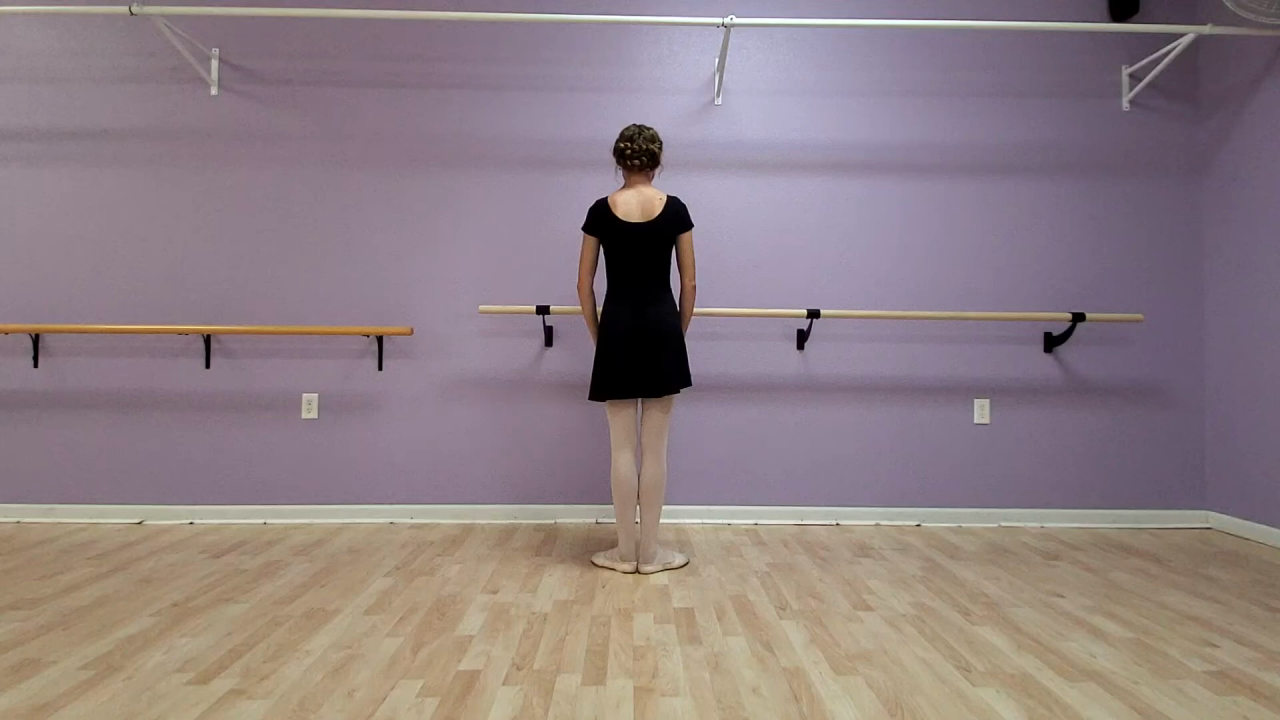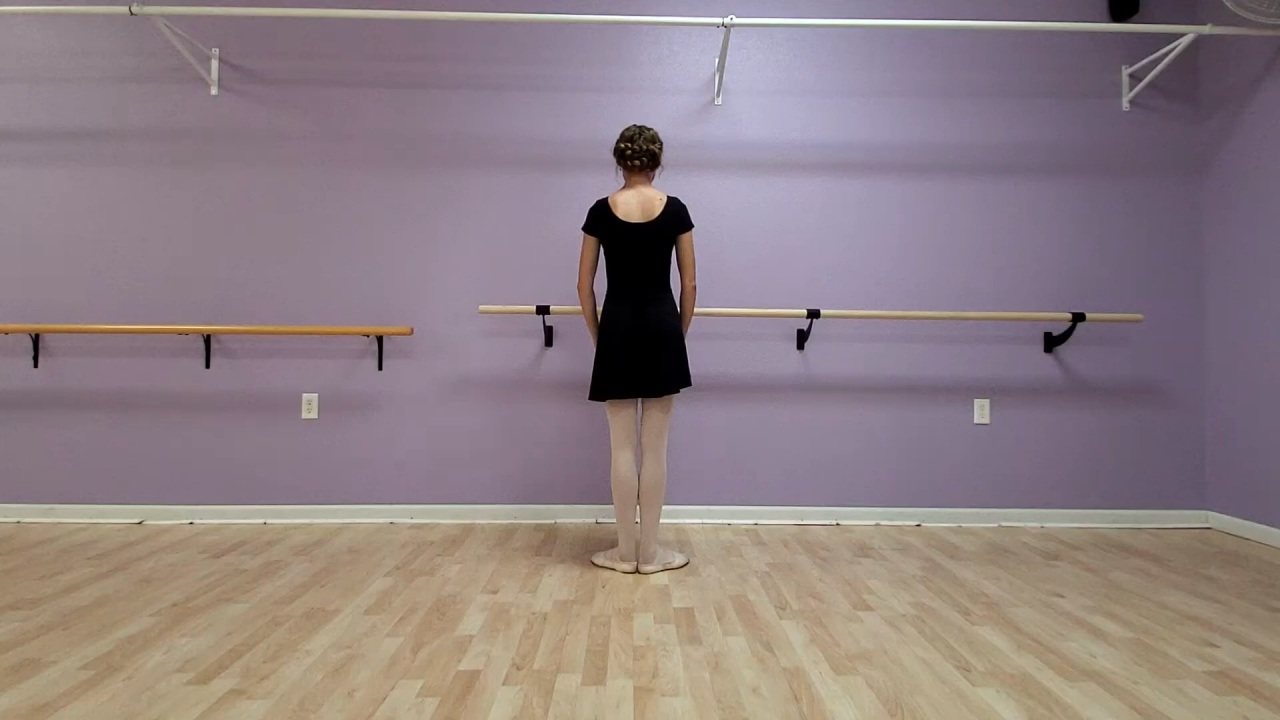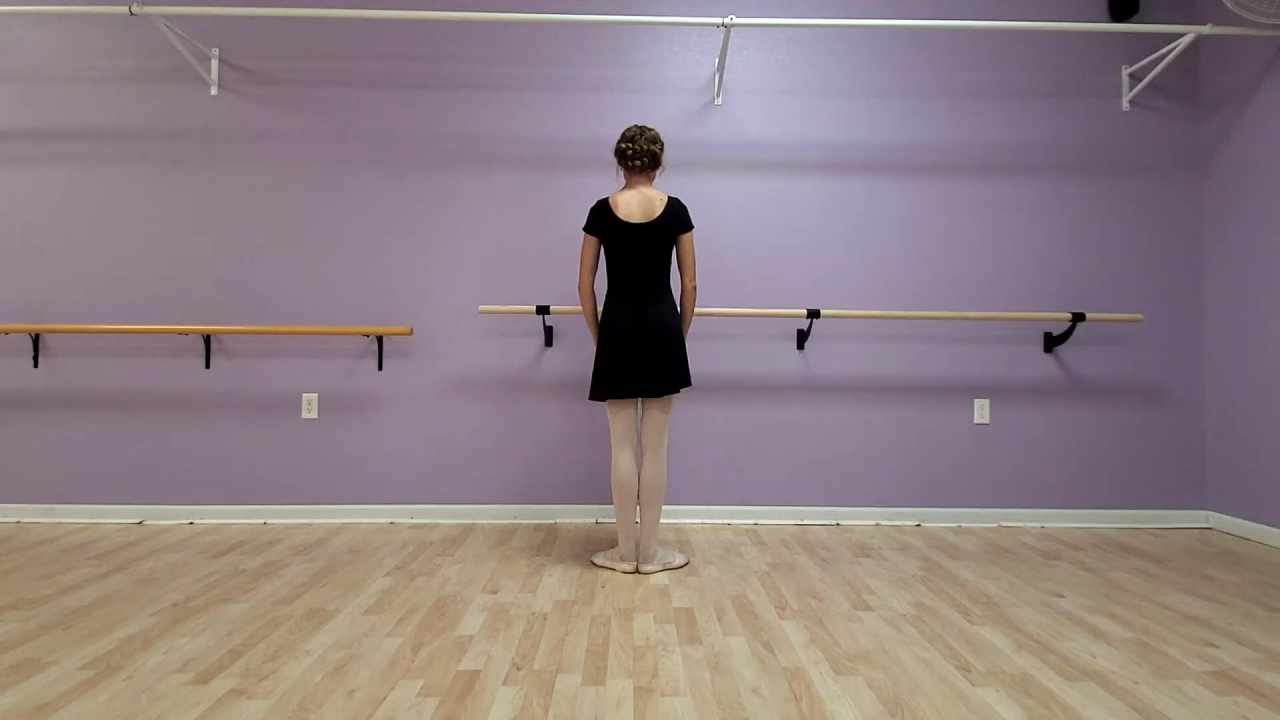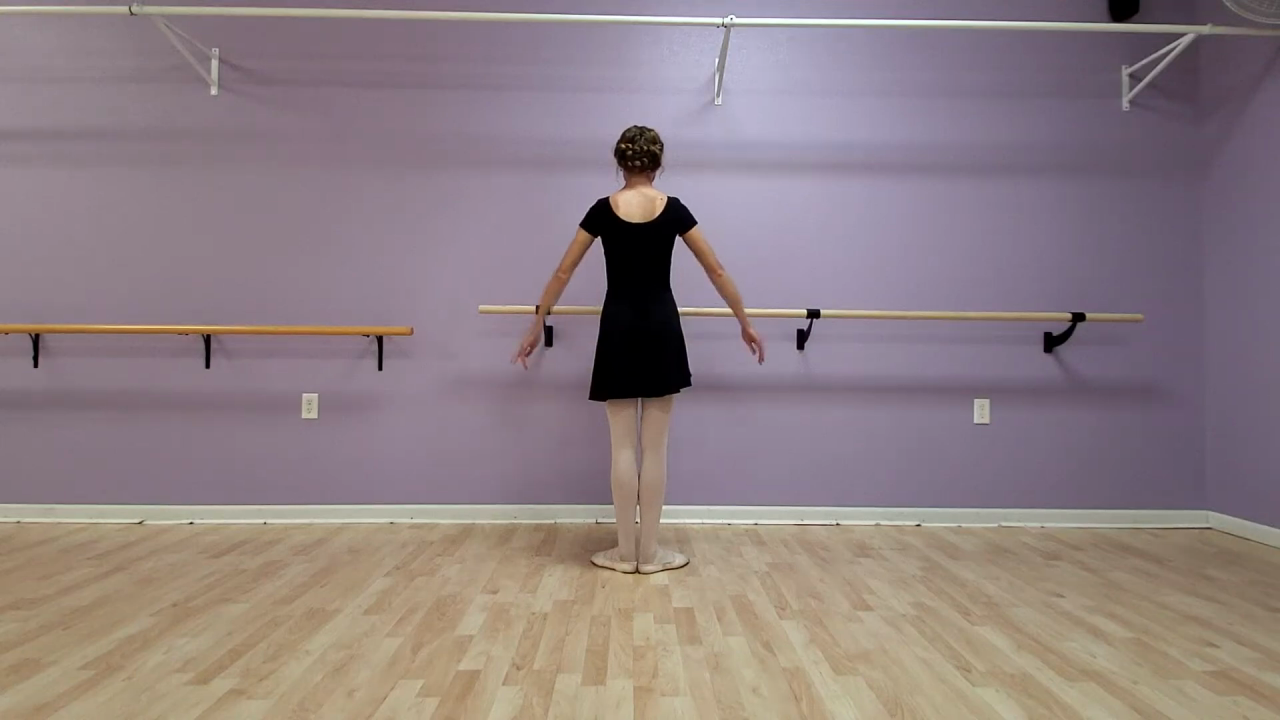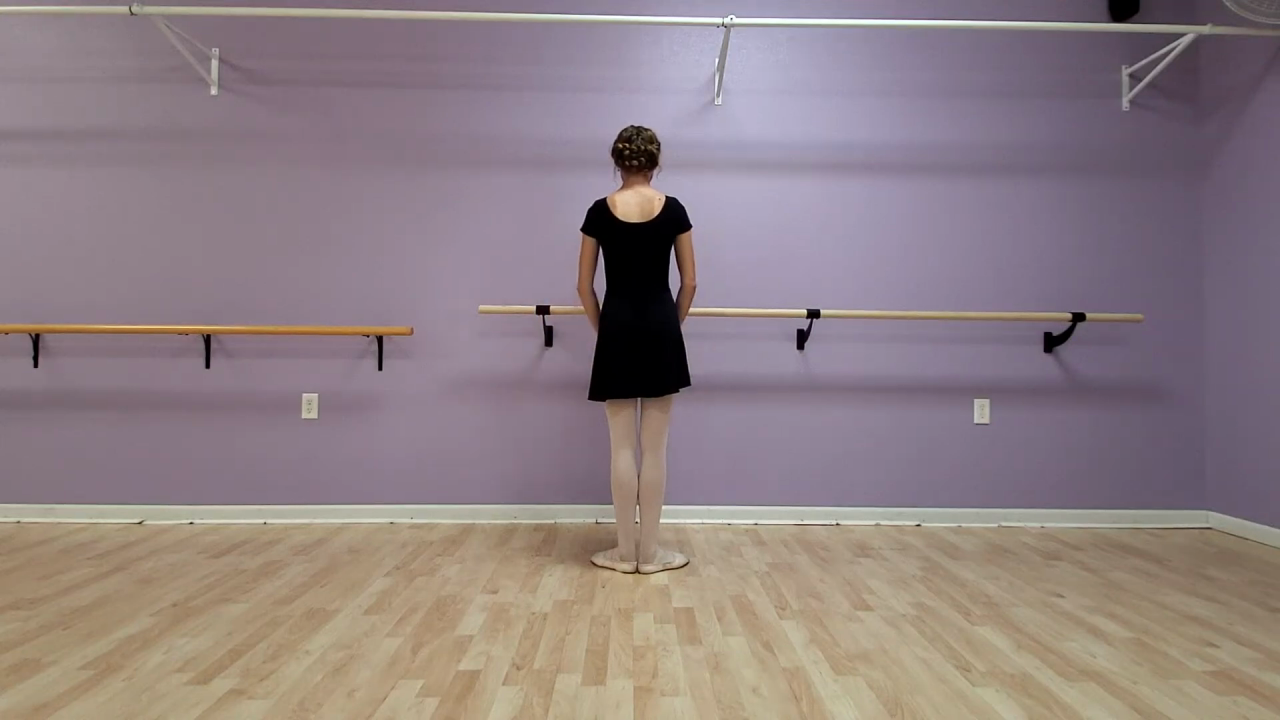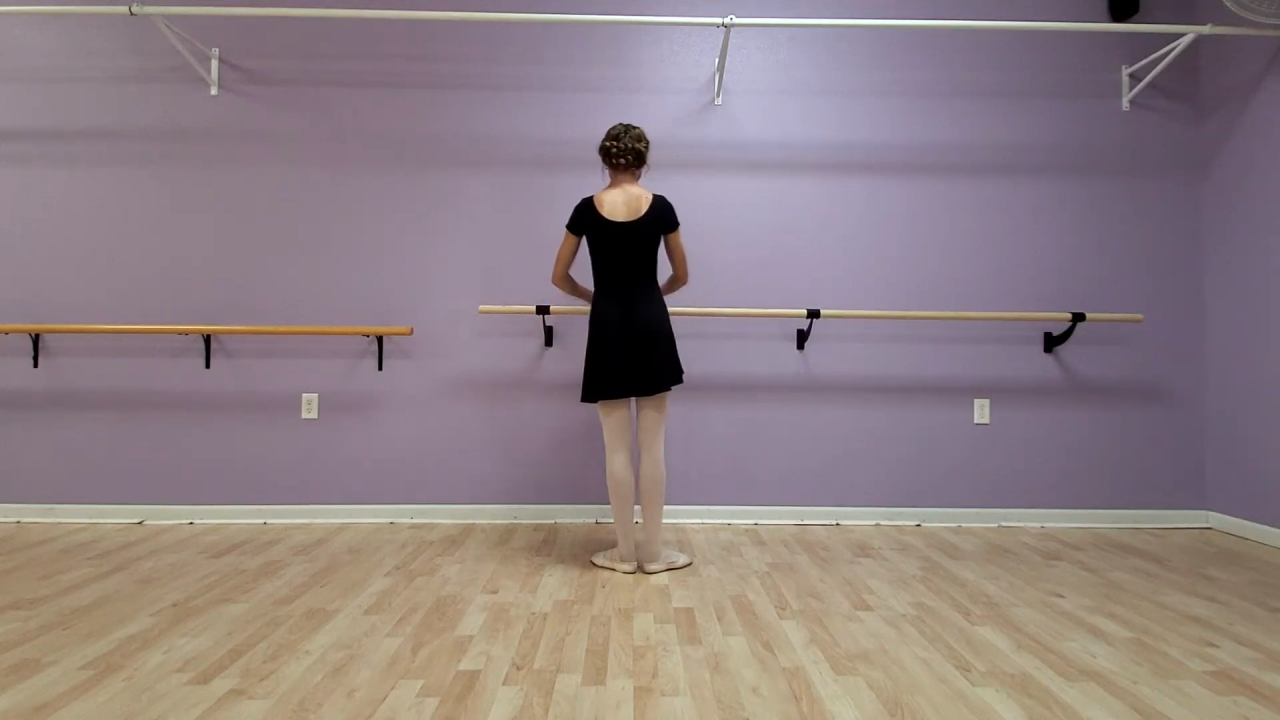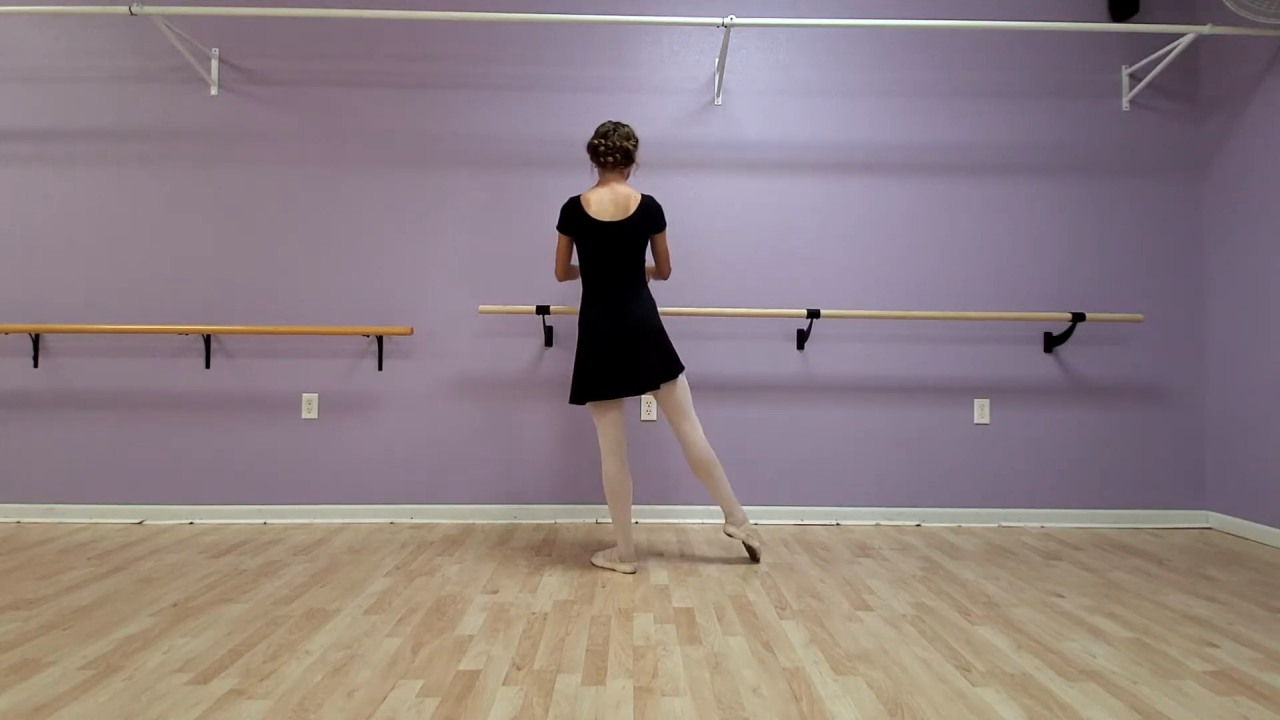
dt=0.7s
person 1, frame 1
left shoulder: (601, 210)
right shoulder: (674, 208)
left elbow: (584, 285)
right elbow: (688, 283)
left wrist: (597, 334)
right wrist: (679, 332)
left hip: (618, 326)
right hip: (661, 326)
left knee: (623, 447)
right knee: (654, 447)
left ankle: (625, 551)
right ankle: (650, 551)
person 1, frame 2
left shoulder: (601, 211)
right shoulder: (675, 210)
left elbow: (584, 286)
right elbow: (689, 285)
left wrist: (597, 336)
right wrist: (679, 333)
left hip: (618, 327)
right hip: (661, 326)
left knee: (623, 446)
right knee: (655, 447)
left ankle: (626, 551)
right ankle: (649, 551)
person 1, frame 3
left shoulder: (602, 211)
right shoulder: (675, 210)
left elbow: (585, 285)
right elbow: (689, 284)
left wrist: (598, 336)
right wrist: (680, 334)
left hip: (618, 328)
right hip: (661, 328)
left knee: (623, 446)
right knee: (655, 447)
left ankle: (625, 551)
right ankle: (649, 551)
person 1, frame 4
left shoulder: (602, 210)
right shoulder: (674, 209)
left elbow: (563, 273)
right elbow: (716, 271)
left wrist: (536, 327)
right wrist: (745, 324)
left hip: (618, 328)
right hip: (661, 328)
left knee: (622, 445)
right knee: (654, 446)
left ankle: (624, 551)
right ankle: (649, 551)
person 1, frame 5
left shoulder: (600, 211)
right shoulder: (673, 209)
left elbow: (584, 285)
right elbow: (689, 282)
left wrist: (604, 332)
right wrist: (669, 328)
left hip: (618, 328)
right hip: (660, 328)
left knee: (622, 446)
right knee: (654, 446)
left ankle: (625, 551)
right ankle: (650, 551)
person 1, frame 6
left shoulder: (587, 210)
right shoulder: (661, 208)
left elbow: (559, 277)
right elbow: (681, 277)
left hip: (609, 329)
right hip: (651, 327)
left knee: (617, 446)
right knee: (652, 443)
left ankle: (624, 551)
right ankle: (653, 550)
person 1, frame 7
left shoulder: (573, 209)
right shoulder: (648, 207)
left elbow: (562, 273)
right elbow: (664, 271)
left hip: (598, 331)
right hip: (642, 325)
left knee: (611, 448)
right knee: (688, 427)
left ankle: (624, 552)
right ankle: (736, 519)
